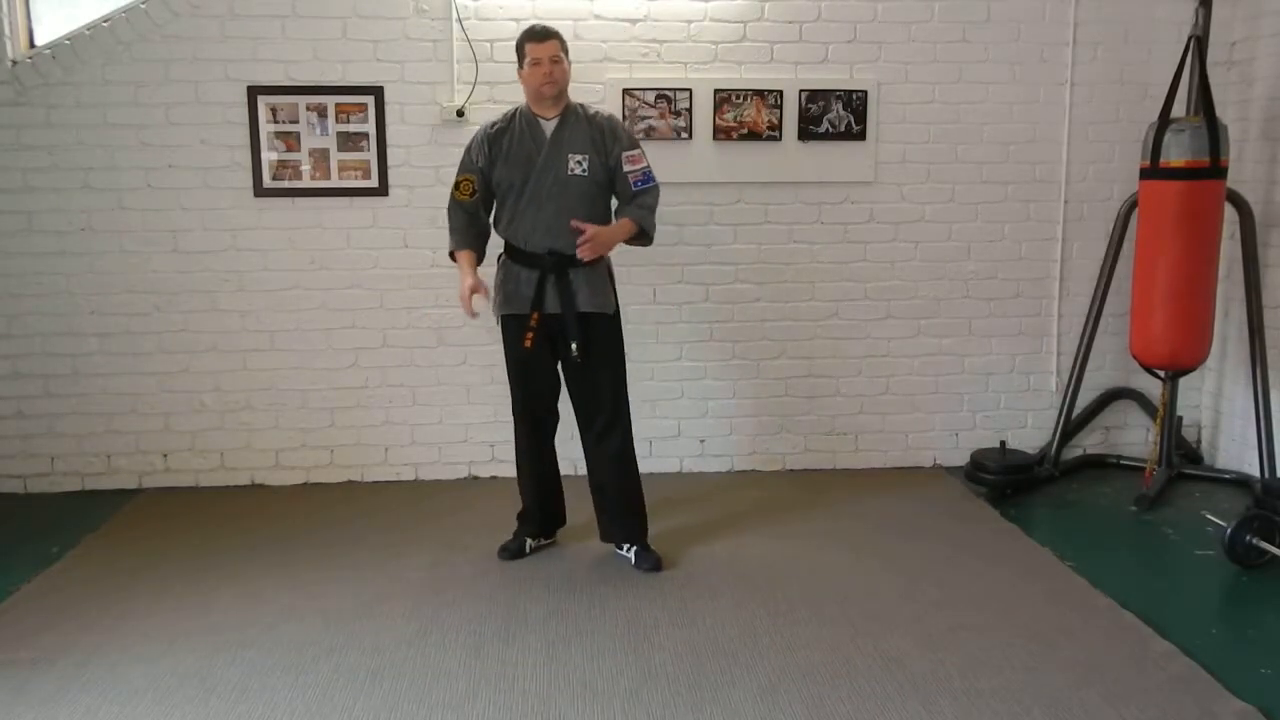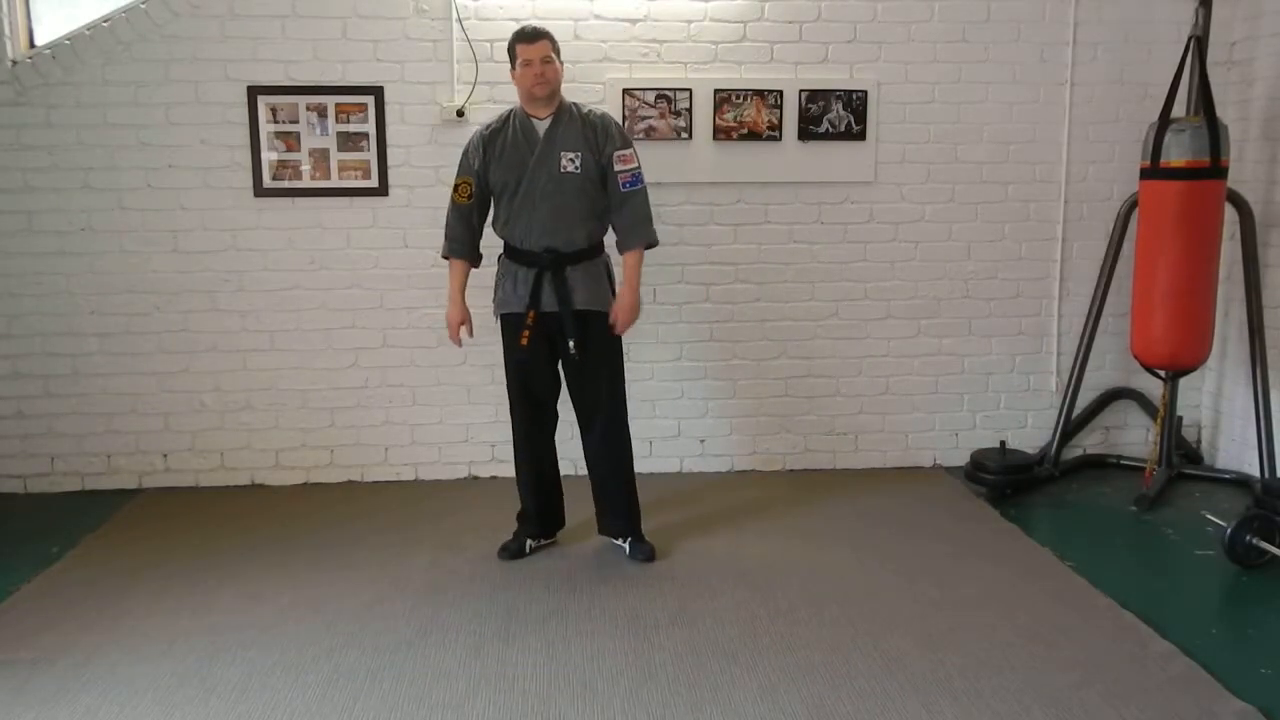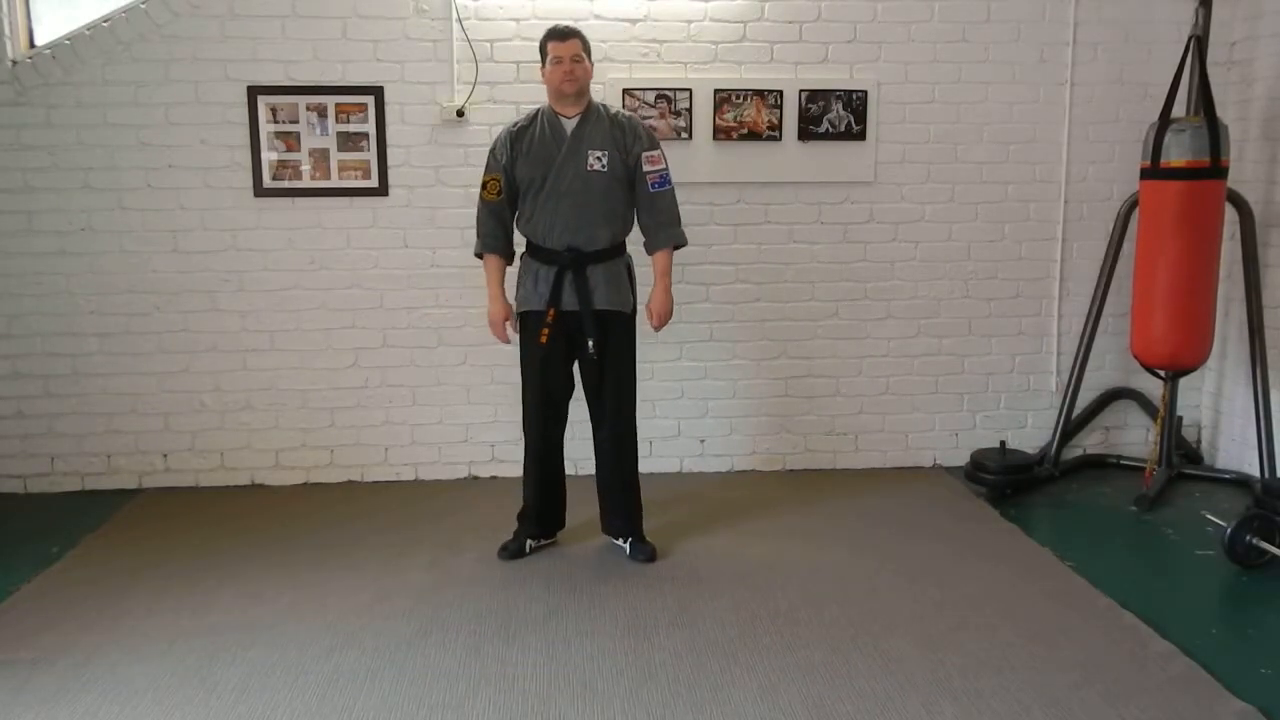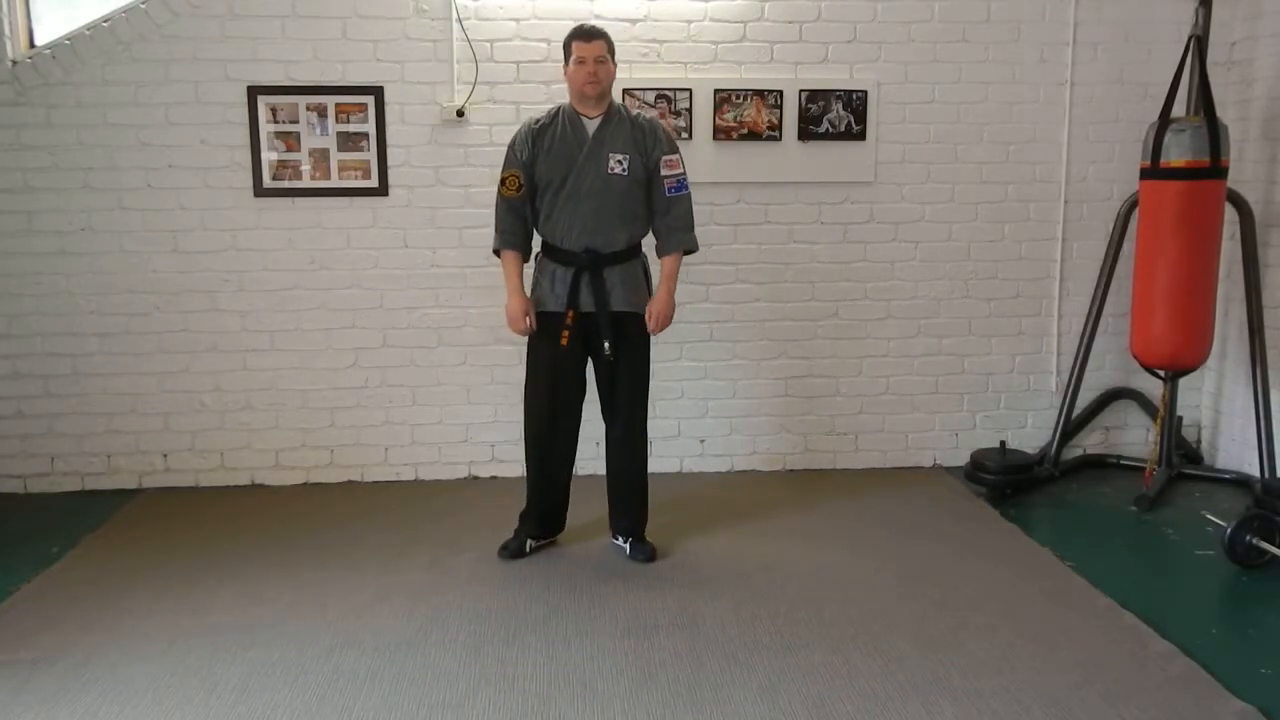
dt=0.4s
person 1, frame 1
left shoulder: (605, 131)
right shoulder: (491, 139)
left elbow: (643, 195)
right elbow: (466, 213)
left wrist: (613, 234)
right wrist: (468, 270)
left hip: (588, 287)
right hip: (522, 289)
left knee: (605, 413)
right knee: (532, 414)
left ankle: (627, 532)
right ankle: (538, 524)
person 1, frame 2
left shoulder: (600, 130)
right shoulder: (488, 142)
left elbow: (630, 210)
right elbow: (464, 221)
left wrist: (630, 286)
right wrist: (456, 297)
left hip: (586, 285)
right hip: (520, 288)
left knee: (603, 411)
right knee: (530, 414)
left ankle: (622, 525)
right ankle: (537, 524)
person 1, frame 3
left shoulder: (627, 132)
right shoulder: (515, 138)
left elbow: (658, 211)
right elbow: (493, 220)
left wrist: (662, 286)
right wrist: (496, 294)
left hip: (608, 286)
right hip: (540, 286)
left knee: (614, 413)
right knee: (541, 414)
left ankle: (625, 526)
right ankle: (537, 524)
person 1, frame 4
left shoulder: (647, 134)
right shoulder: (534, 136)
left elbow: (672, 216)
right elbow: (512, 218)
left wrist: (665, 290)
right wrist: (515, 291)
left hip: (623, 286)
right hip: (556, 287)
left knee: (626, 415)
right knee: (548, 413)
left ankle: (628, 528)
right ankle: (538, 525)
